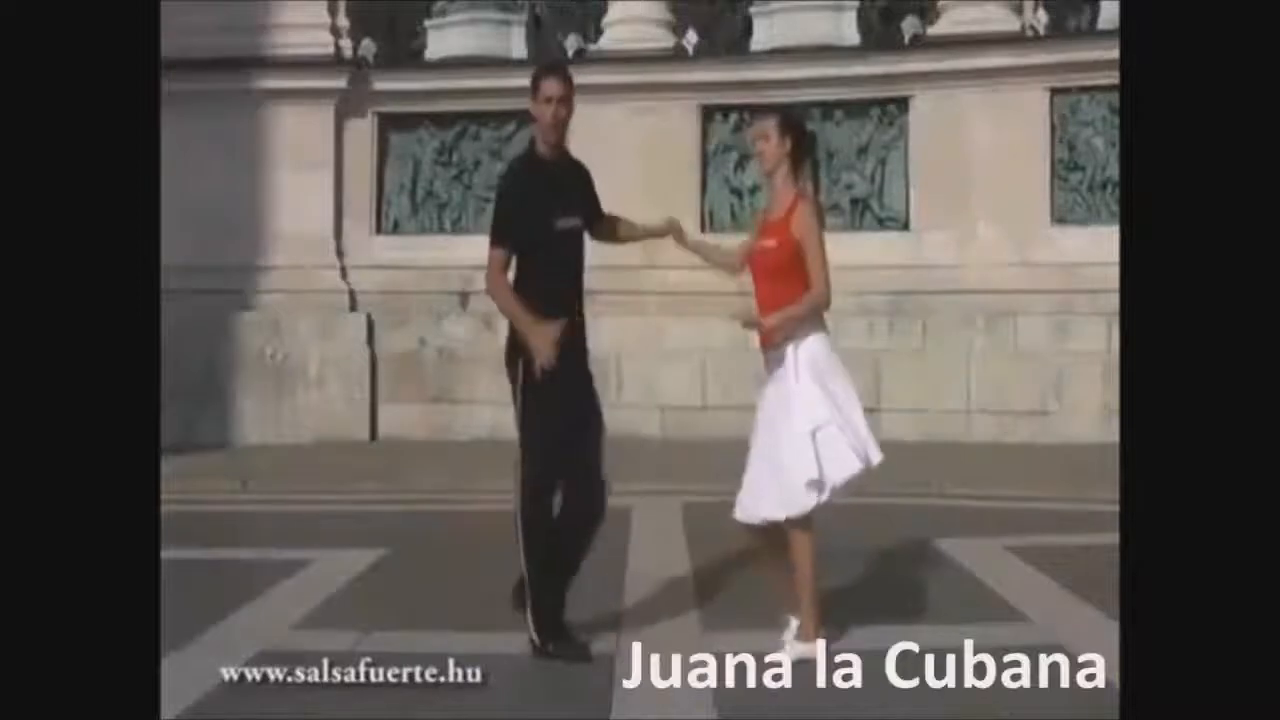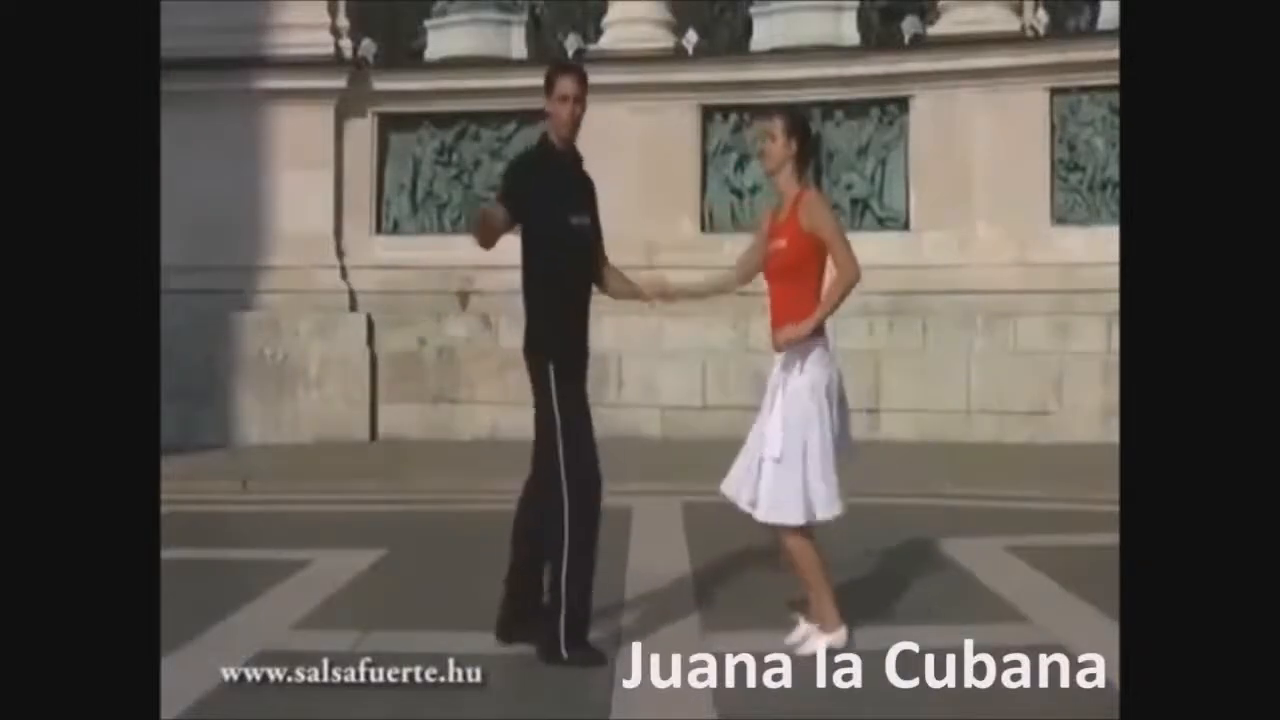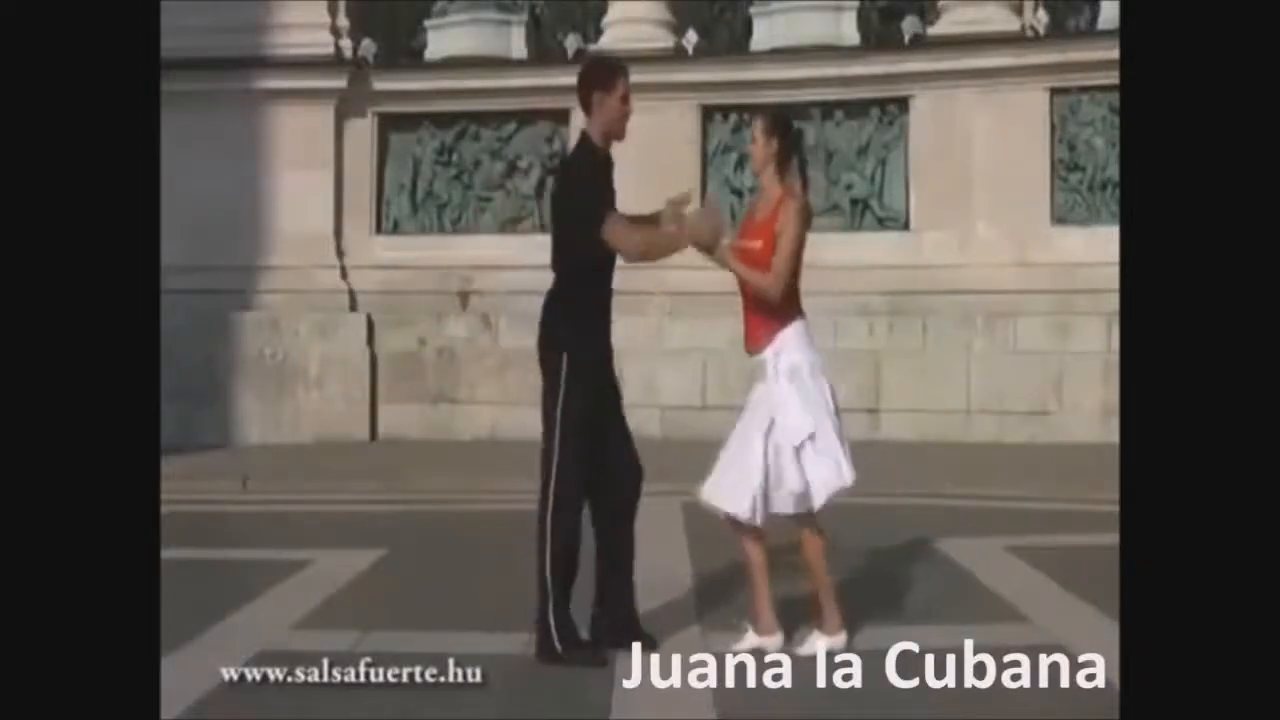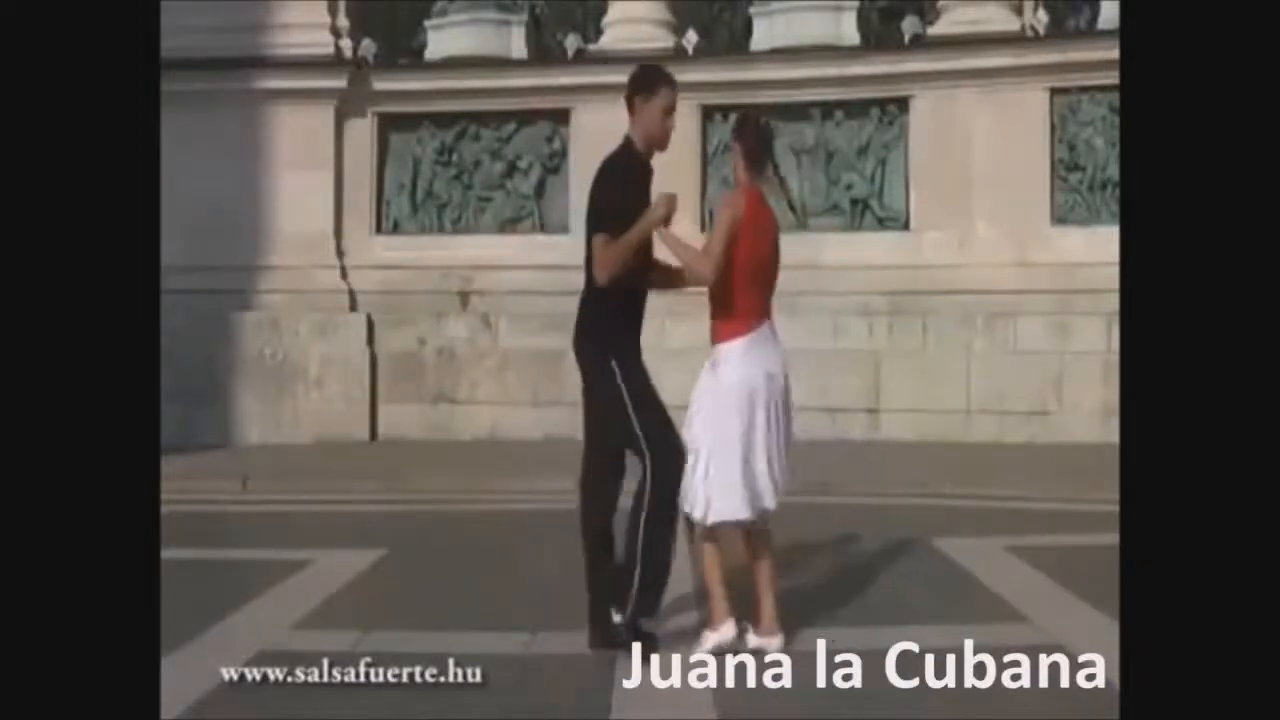
dt=0.5s
person 1, frame 1
left shoulder: (576, 173)
right shoulder: (518, 179)
left elbow: (603, 228)
right elbow: (496, 274)
left wrist: (655, 230)
right wrist: (529, 328)
left hip: (573, 350)
right hip: (537, 354)
left knee: (586, 482)
right knee: (541, 483)
left ankle: (541, 596)
right ankle: (543, 626)
person 1, frame 2
left shoulder: (582, 179)
right shoulder: (530, 168)
left elbow: (600, 270)
right elbow: (493, 227)
left wrist: (641, 291)
right wrist: (482, 223)
left hip: (570, 345)
right hip: (550, 348)
left knee: (550, 480)
right knee: (577, 480)
left ankle: (521, 613)
right ankle: (562, 633)
person 1, frame 3
left shoulder: (596, 167)
right shoulder: (580, 171)
right elbow: (628, 245)
left wrist: (661, 218)
right wrist: (684, 232)
left hip: (591, 346)
right hip: (569, 347)
left knee: (619, 476)
right knee: (565, 485)
left ankle: (613, 616)
right ankle: (554, 632)
person 1, frame 4
left shoulder: (636, 173)
right shoulder: (618, 175)
right elbow: (604, 269)
left wrist: (690, 273)
right wrist: (648, 223)
left hip: (612, 343)
right hip: (606, 345)
left knee: (604, 474)
right knee: (664, 457)
left ankle: (613, 611)
right ankle: (627, 604)
person 2, frame 1
left shoulder: (803, 209)
right shoulder: (767, 216)
left elbow: (821, 293)
right elbow: (735, 260)
left wrist: (770, 321)
right wrist: (685, 240)
left hip: (804, 361)
right hip: (777, 366)
left knee: (792, 505)
right knee: (766, 506)
left ankle: (808, 632)
right ankle: (799, 608)
person 2, frame 2
left shoulder: (812, 204)
right shoulder: (773, 220)
left elbow: (849, 270)
right elbow: (736, 276)
left wrist: (809, 324)
right wrist: (679, 291)
left hip: (805, 365)
right hip: (790, 367)
left knee: (782, 507)
right knee: (785, 503)
left ankle: (831, 621)
right ankle: (816, 612)
person 2, frame 3
left shoulder: (792, 206)
right shoulder: (754, 211)
left elbow: (775, 286)
right elbow: (733, 265)
left wrist: (728, 255)
right wrist: (705, 238)
left hip: (790, 360)
right hip: (767, 367)
left knee: (795, 505)
right knee: (739, 499)
left ankle: (830, 621)
right ankle: (765, 624)
person 2, frame 4
left shoulder: (735, 201)
right shoulder: (764, 209)
left elbow: (708, 272)
left wrist: (665, 234)
left hip: (735, 361)
right hip: (762, 356)
left knee: (706, 497)
right knee: (745, 500)
left ankle: (720, 617)
right ankle: (767, 624)
